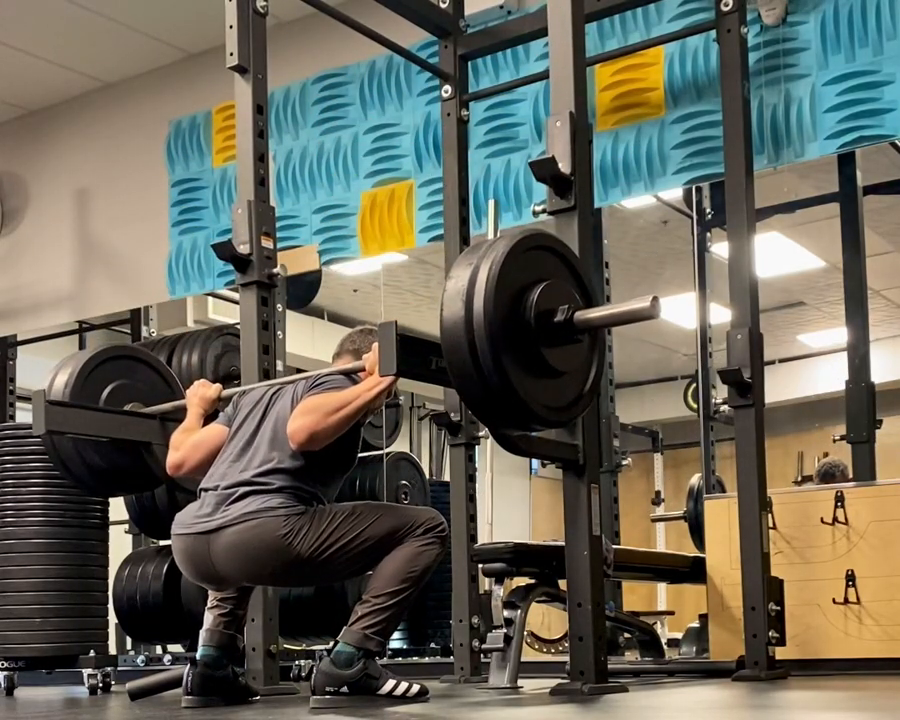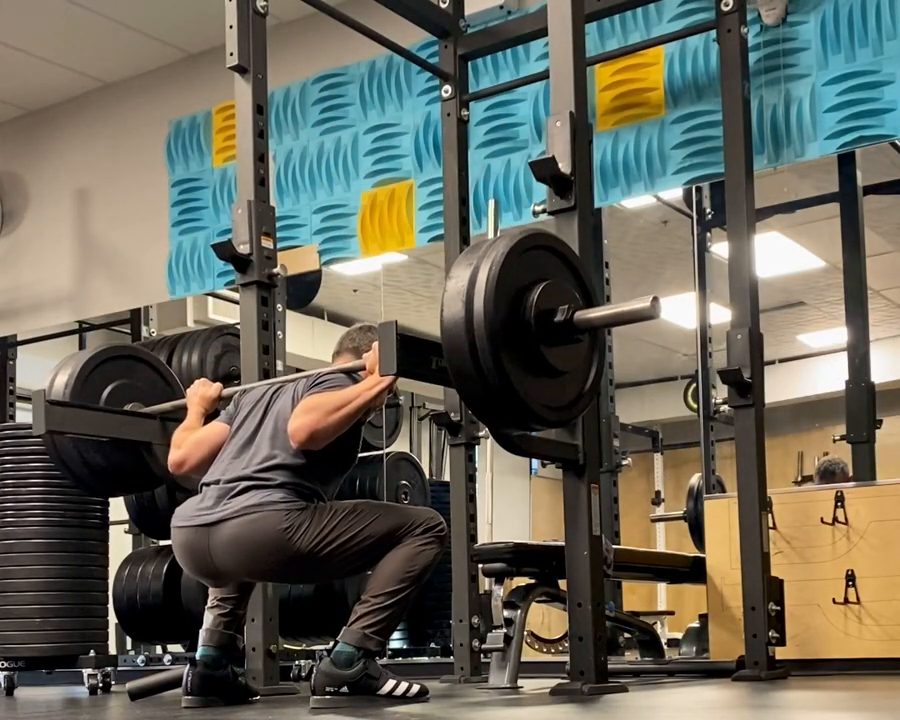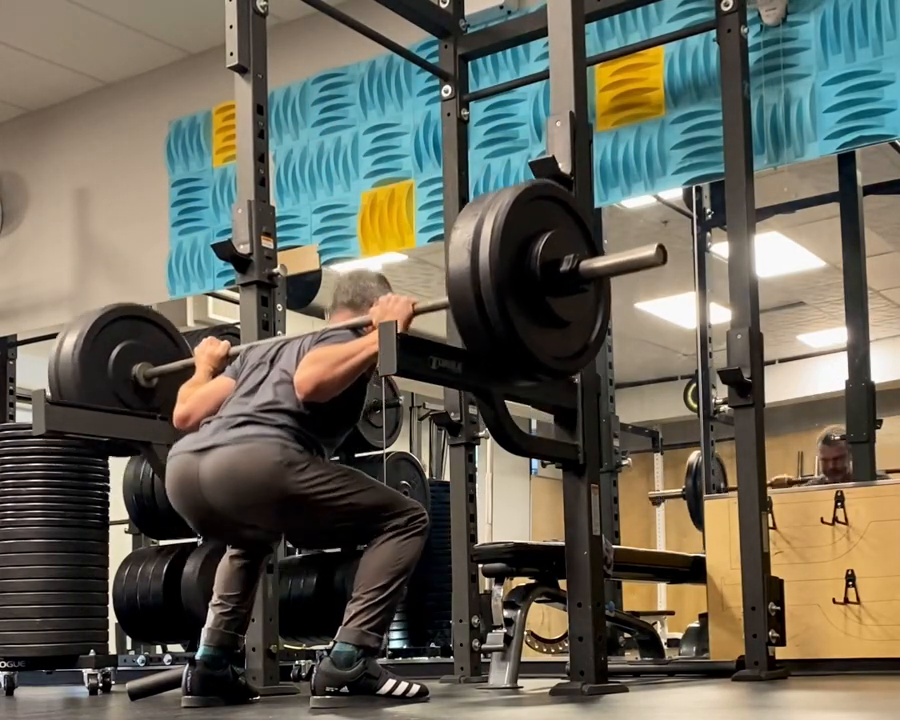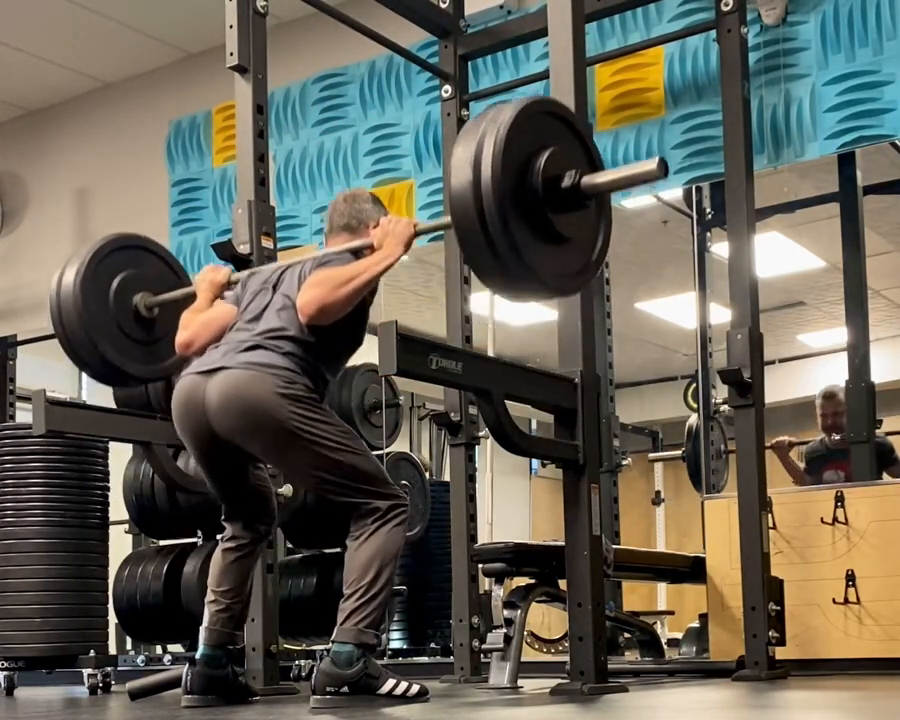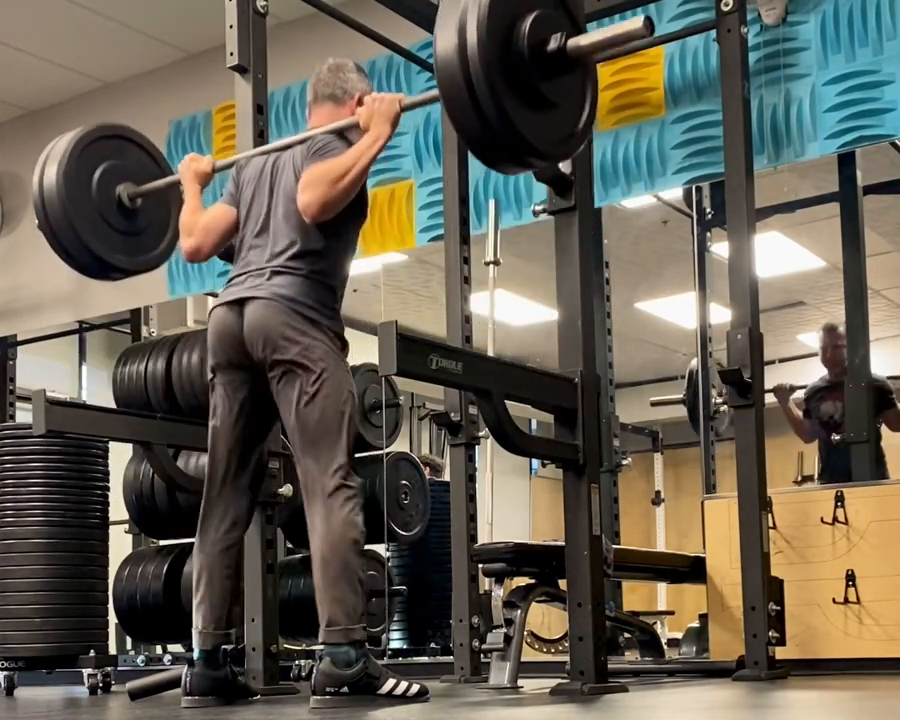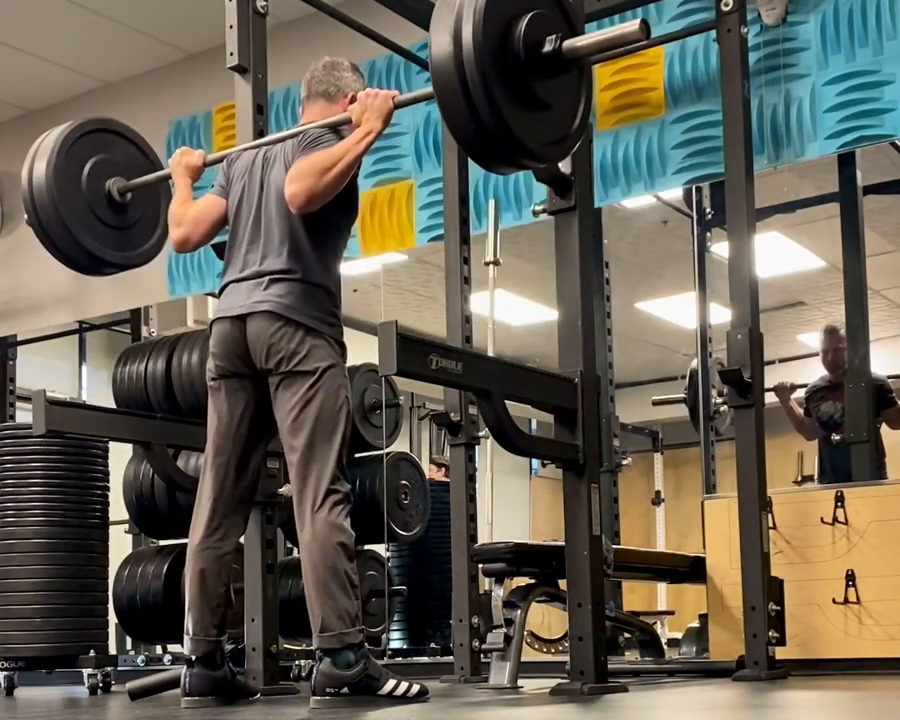
dt=0.4s
person 1, frame 1
left shoulder: (256, 394)
right shoulder: (340, 384)
left elbow: (179, 461)
right elbow: (302, 431)
left wrist: (197, 409)
right wrist: (380, 379)
left hip: (189, 546)
right hip: (260, 535)
right knee: (425, 529)
left ankle: (211, 666)
right ankle: (347, 666)
person 1, frame 2
left shoulder: (257, 392)
right shoulder: (341, 383)
left elbow: (181, 459)
right elbow: (303, 430)
left wrist: (197, 408)
right wrist: (382, 379)
left hip: (189, 541)
right hip: (259, 531)
right knee: (423, 528)
left ankle: (211, 667)
right ankle: (347, 667)
person 1, frame 3
left shoulder: (264, 349)
right shoulder: (352, 341)
left elbow: (185, 415)
right elbow: (309, 381)
left wrist: (206, 366)
right wrist: (385, 334)
left hip: (183, 472)
right hip: (251, 466)
left knee: (252, 533)
right knee: (403, 520)
left ankle: (211, 666)
right ankle: (347, 664)
person 1, frame 4
left shoulder: (265, 274)
right shoulder: (355, 264)
left elbow: (187, 340)
right elbow: (313, 306)
left wrist: (208, 292)
right wrist: (390, 253)
left hip: (191, 394)
right hip: (258, 388)
left knee: (249, 520)
right knee: (382, 507)
left ankle: (211, 664)
right ankle: (347, 663)
person 1, frame 5
left shoulder: (254, 162)
right shoulder: (342, 143)
left elbow: (194, 243)
right elbow: (314, 201)
left wrist: (192, 183)
right wrist: (377, 134)
left hip: (227, 317)
right hip: (291, 315)
left knee: (227, 495)
right knee: (331, 487)
left ankle: (209, 660)
right ankle: (343, 659)
person 1, frame 6
left shoulder: (243, 160)
right shoulder: (332, 140)
left elbow: (184, 233)
right elbow: (300, 193)
left wrist: (183, 178)
right wrist: (369, 130)
left hip: (230, 325)
right hip: (293, 324)
left knee: (220, 501)
right knee: (320, 496)
left ankle: (204, 662)
right ankle: (340, 662)
